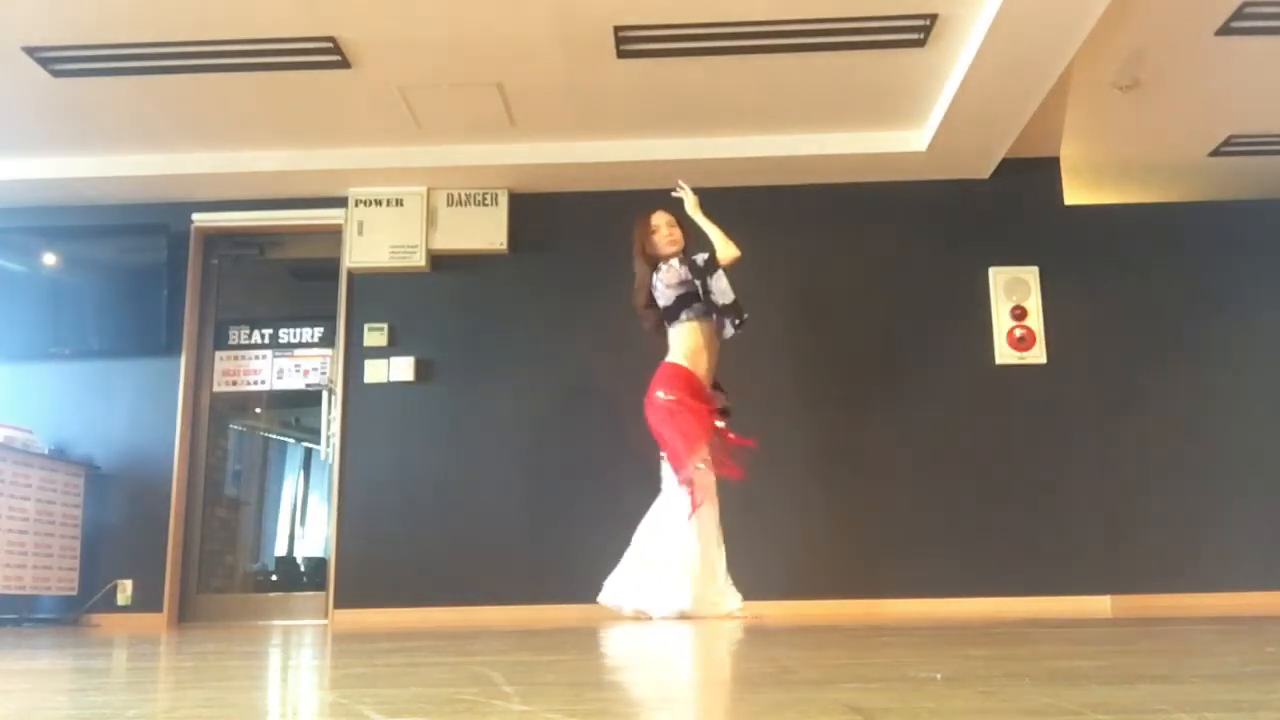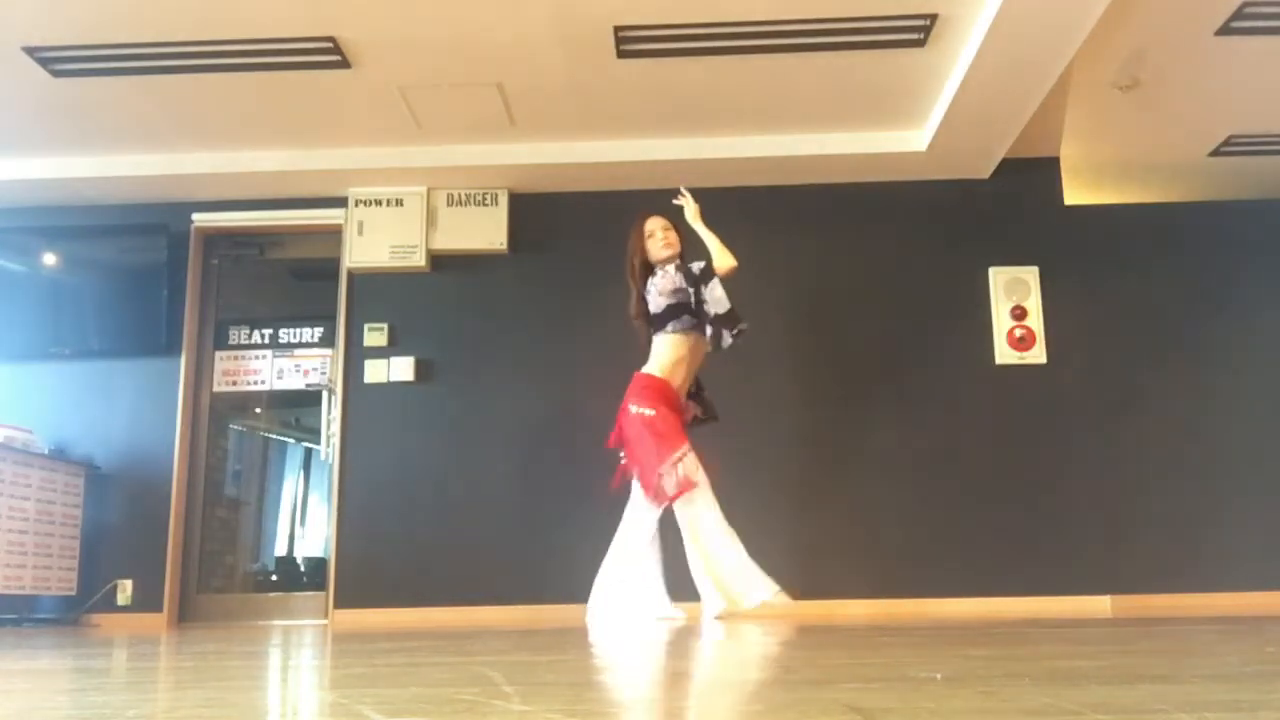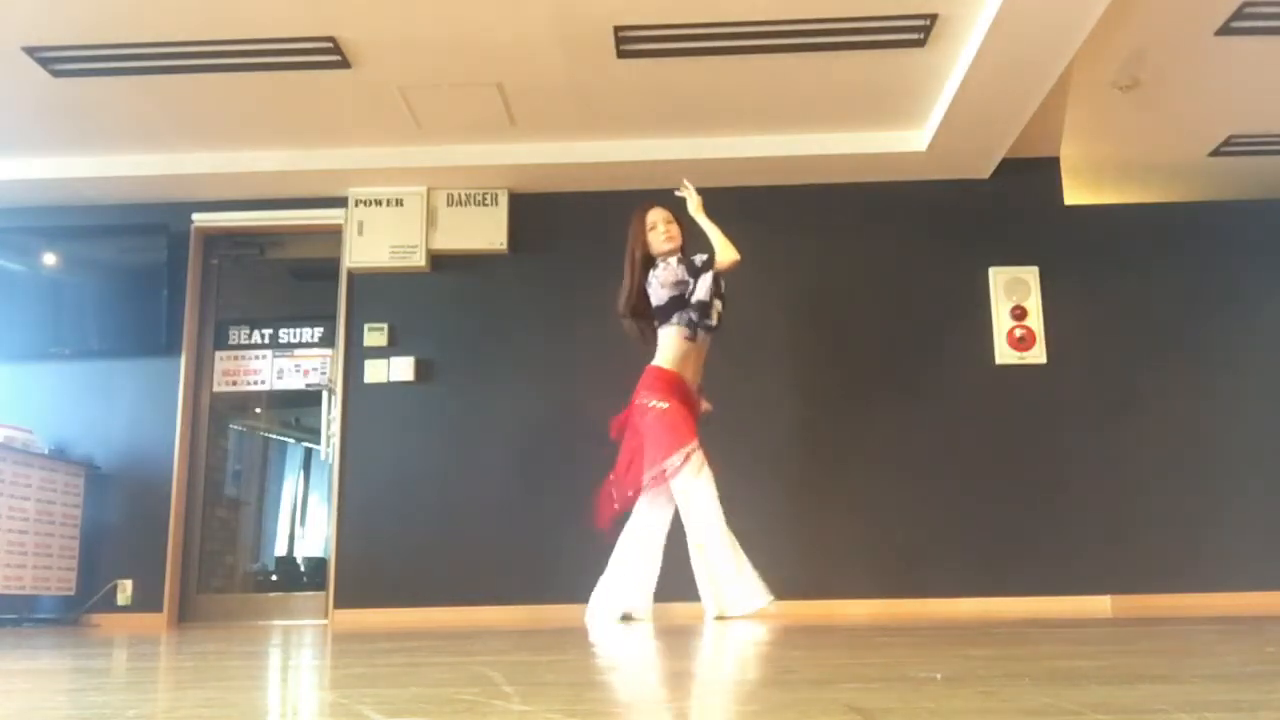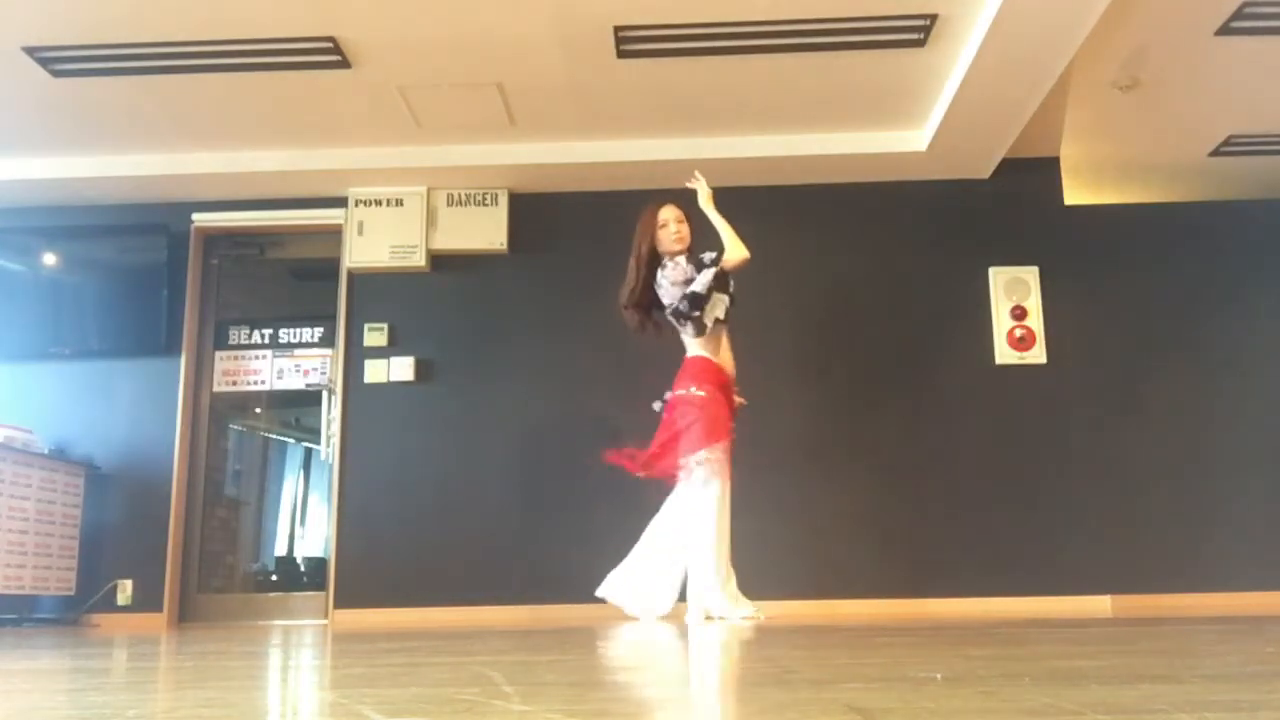
dt=0.2s
person 1, frame 1
left shoulder: (684, 276)
right shoulder: (668, 272)
right elbow: (730, 253)
right wrist: (697, 213)
left hip: (689, 396)
right hip: (673, 391)
left knee: (687, 492)
right knee: (696, 490)
left ankle: (635, 590)
right ankle: (698, 593)
person 1, frame 2
left shoulder: (678, 282)
right shoulder: (664, 278)
right elbow: (727, 263)
right wrist: (697, 221)
left hip: (665, 405)
right hip: (650, 400)
left knee: (650, 503)
right knee: (695, 499)
left ankle: (618, 601)
right ankle: (732, 591)
person 1, frame 3
left shoulder: (679, 274)
right shoulder: (665, 271)
right elbow: (729, 257)
right wrist: (699, 212)
left hip: (673, 395)
right hip: (661, 393)
left knee: (658, 501)
right knee: (698, 496)
left ankle: (618, 600)
right ankle: (729, 594)
person 1, frame 4
left shoulder: (683, 274)
right shoulder: (674, 270)
right elbow: (738, 254)
right wrist: (710, 207)
left hip: (708, 387)
right hip: (702, 385)
left knee: (695, 495)
right knee: (709, 491)
left ankle: (640, 588)
right ankle: (715, 598)
